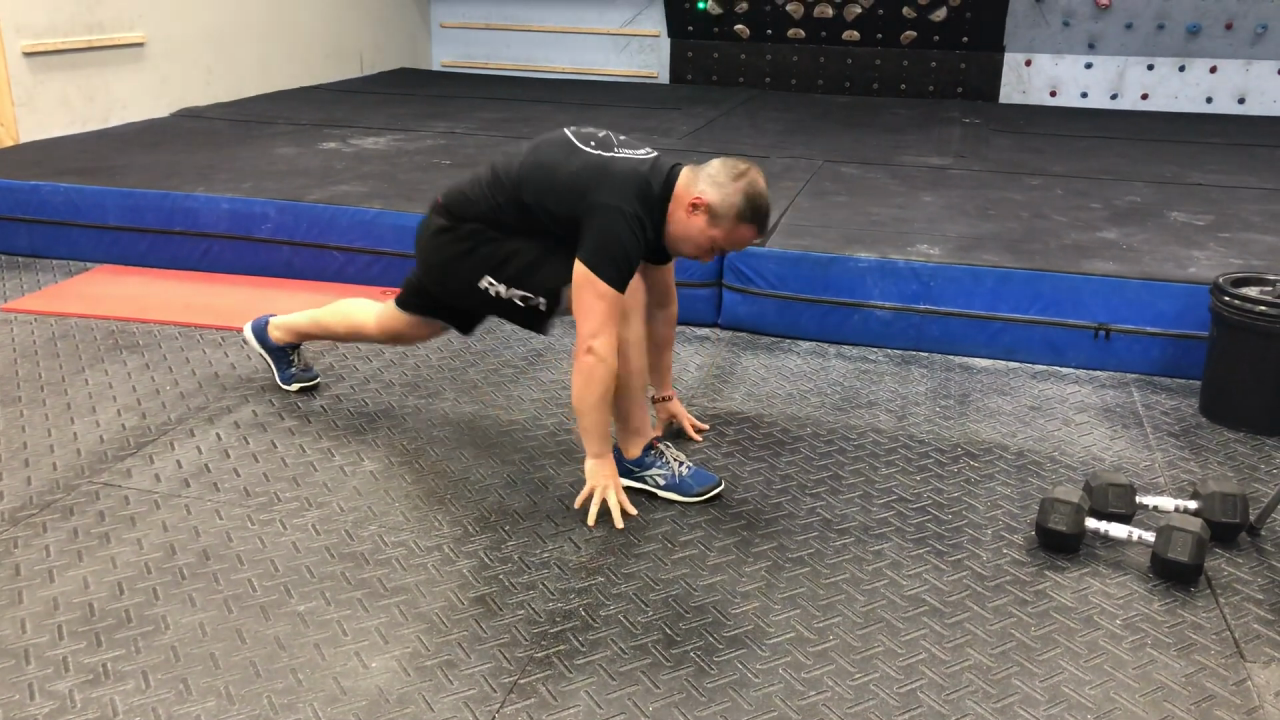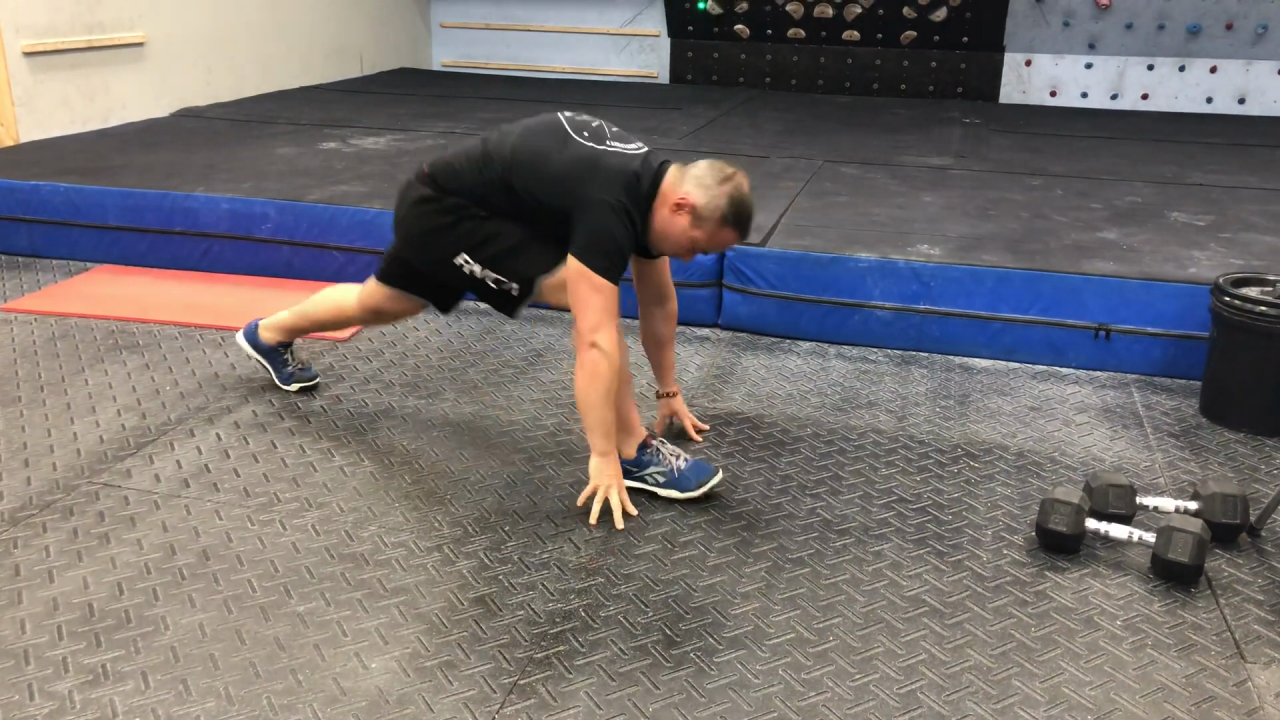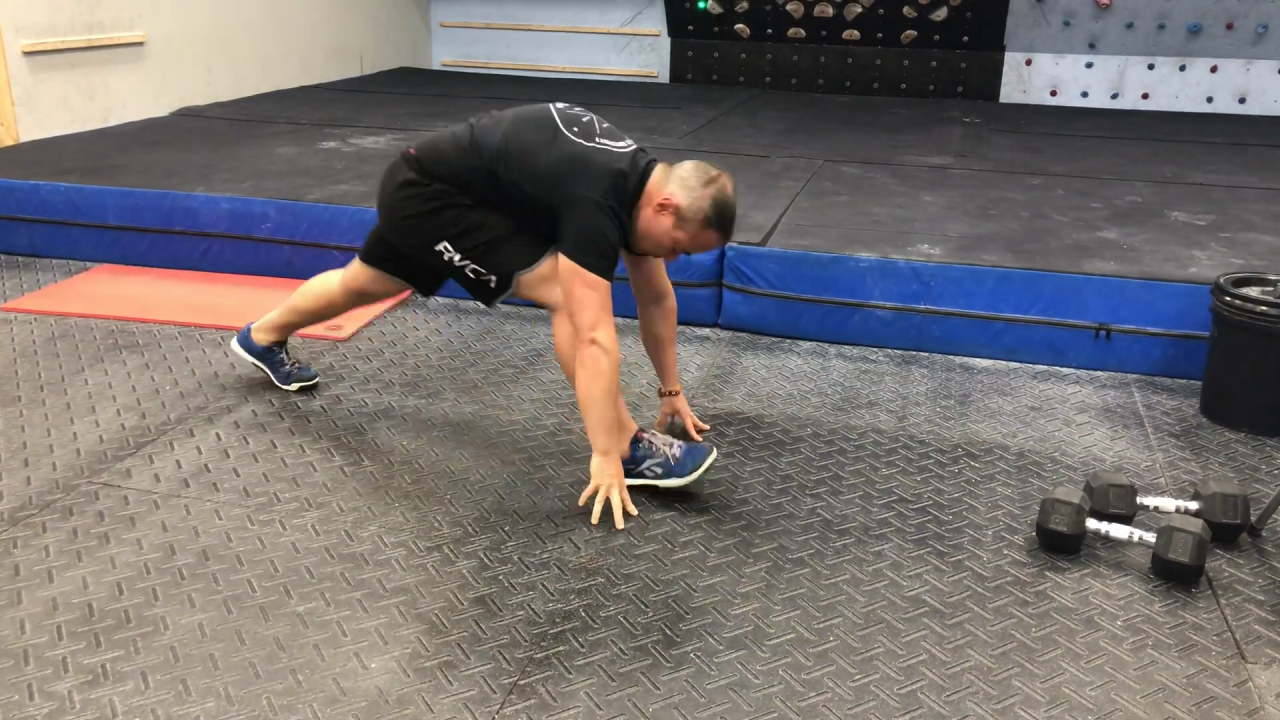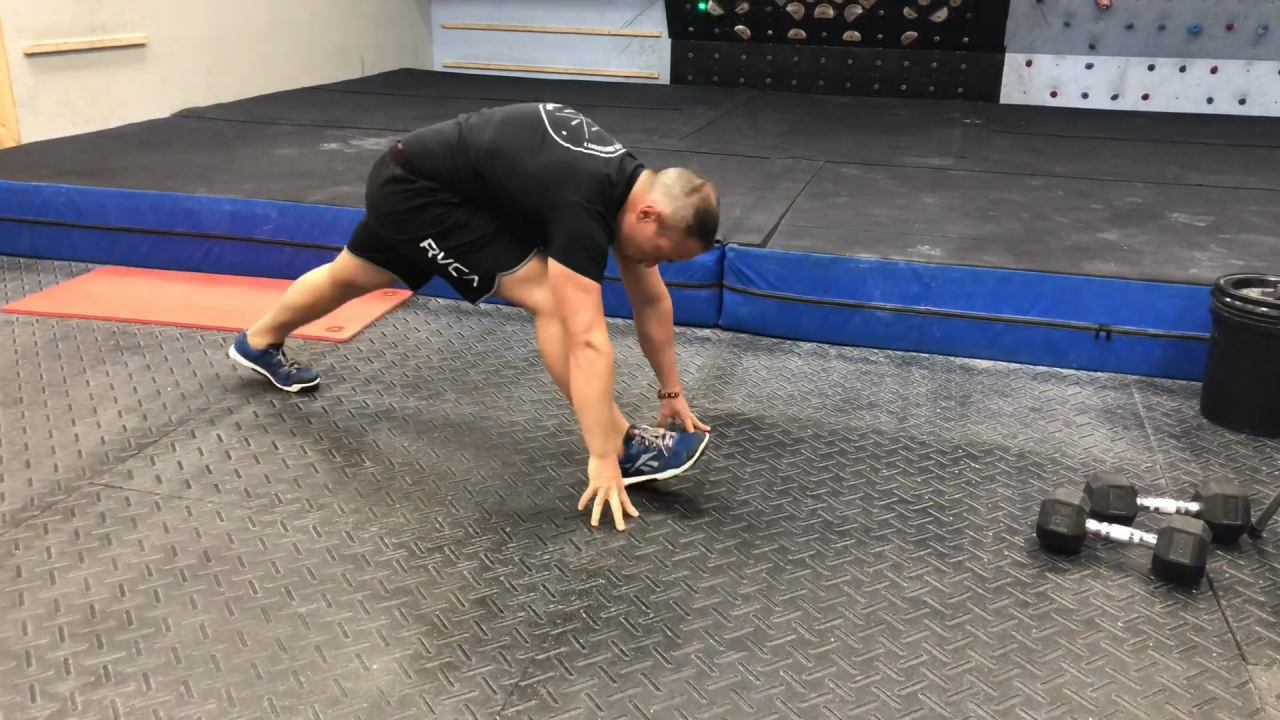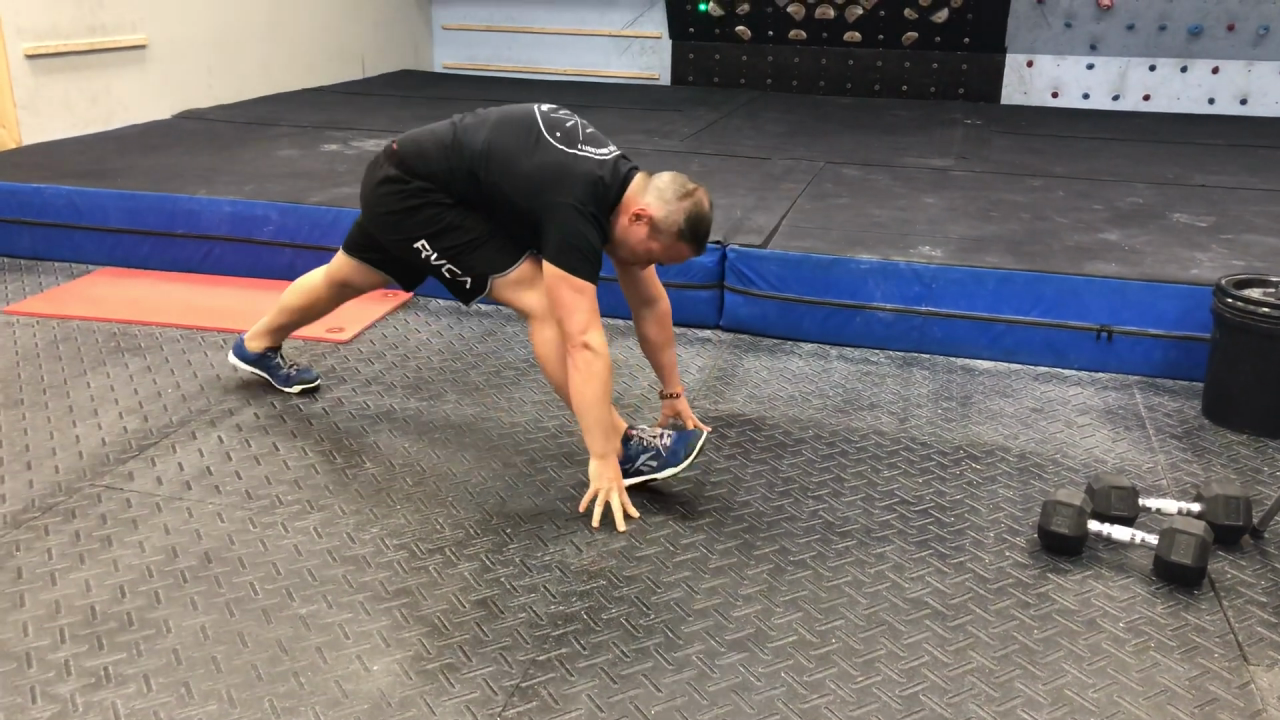
dt=0.1s
person 1, frame 1
left shoulder: (661, 190)
right shoulder: (623, 210)
left elbow: (662, 303)
right elbow: (594, 345)
left wrist: (663, 394)
right wrist: (598, 460)
left hip: (461, 233)
right hip: (462, 238)
left knee: (394, 324)
right knee: (621, 298)
left ankle: (276, 332)
right ankle: (635, 454)
person 1, frame 2
left shoulder: (652, 185)
right shoulder: (611, 203)
left elbow: (657, 300)
right elbow: (596, 339)
left wrist: (669, 392)
right wrist: (602, 458)
left hip: (437, 203)
right hip: (444, 208)
left knee: (379, 304)
right knee: (584, 297)
left ankle: (268, 335)
right ankle: (634, 451)
person 1, frame 3
left shoulder: (640, 182)
right shoulder: (598, 202)
left elbow: (655, 298)
right elbow: (594, 338)
left wrist: (671, 390)
right wrist: (604, 457)
left hip: (424, 185)
right hip: (427, 193)
left knee: (359, 283)
right knee: (566, 293)
left ankle: (262, 337)
right ankle: (627, 448)
person 1, frame 4
left shoulder: (632, 188)
right shoulder: (583, 204)
left elbow: (651, 301)
right elbow: (587, 340)
left wrist: (672, 392)
right wrist: (603, 459)
left hip: (407, 183)
right hip: (416, 188)
left knee: (349, 279)
right knee: (545, 295)
left ankle: (259, 342)
right ankle: (623, 445)
person 1, frame 5
left shoulder: (627, 190)
right shoulder: (576, 206)
left elbow: (649, 302)
right elbow: (584, 342)
left wrist: (673, 393)
right wrist: (603, 461)
left hip: (403, 182)
right hip: (410, 189)
left knee: (344, 279)
right knee: (538, 298)
left ankle: (257, 345)
right ankle: (621, 446)
